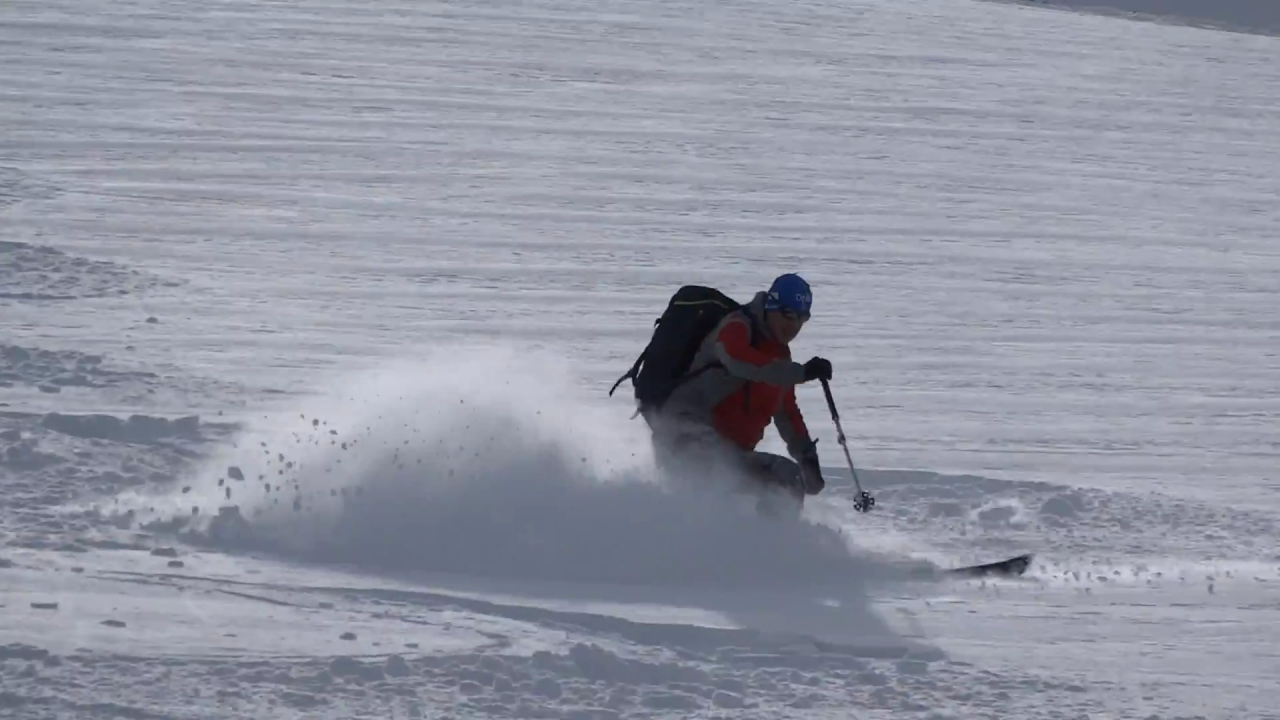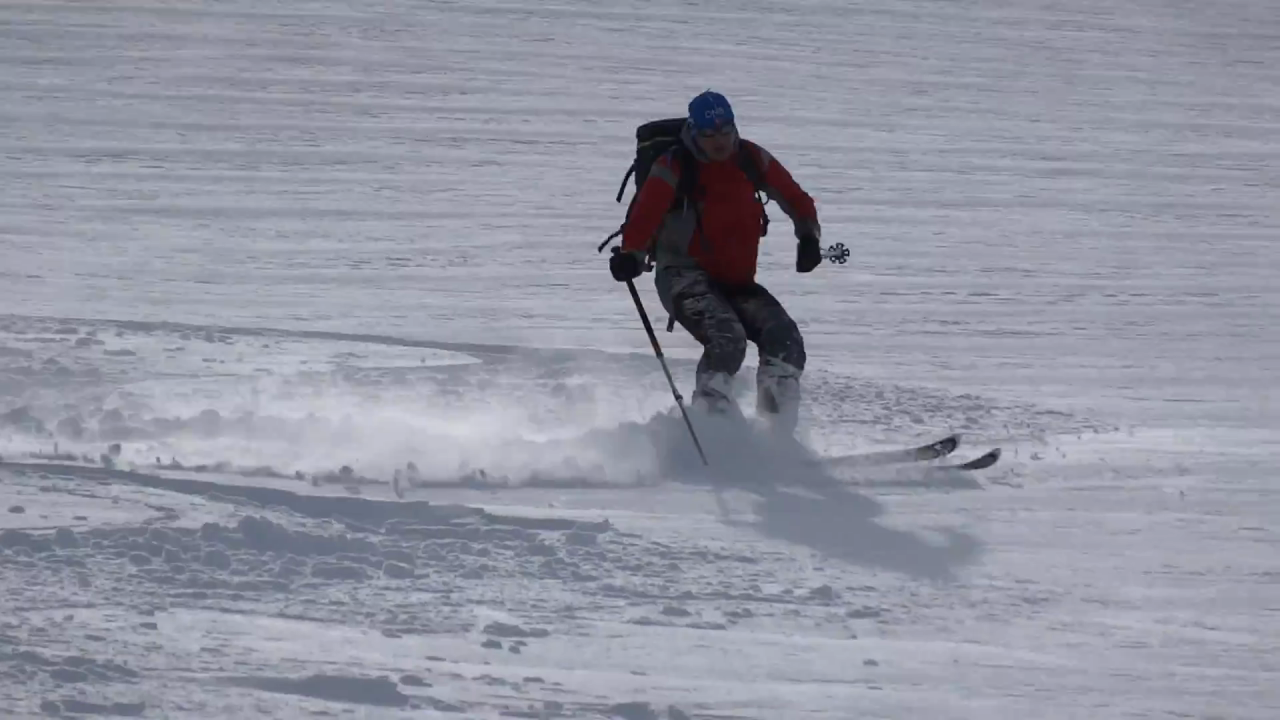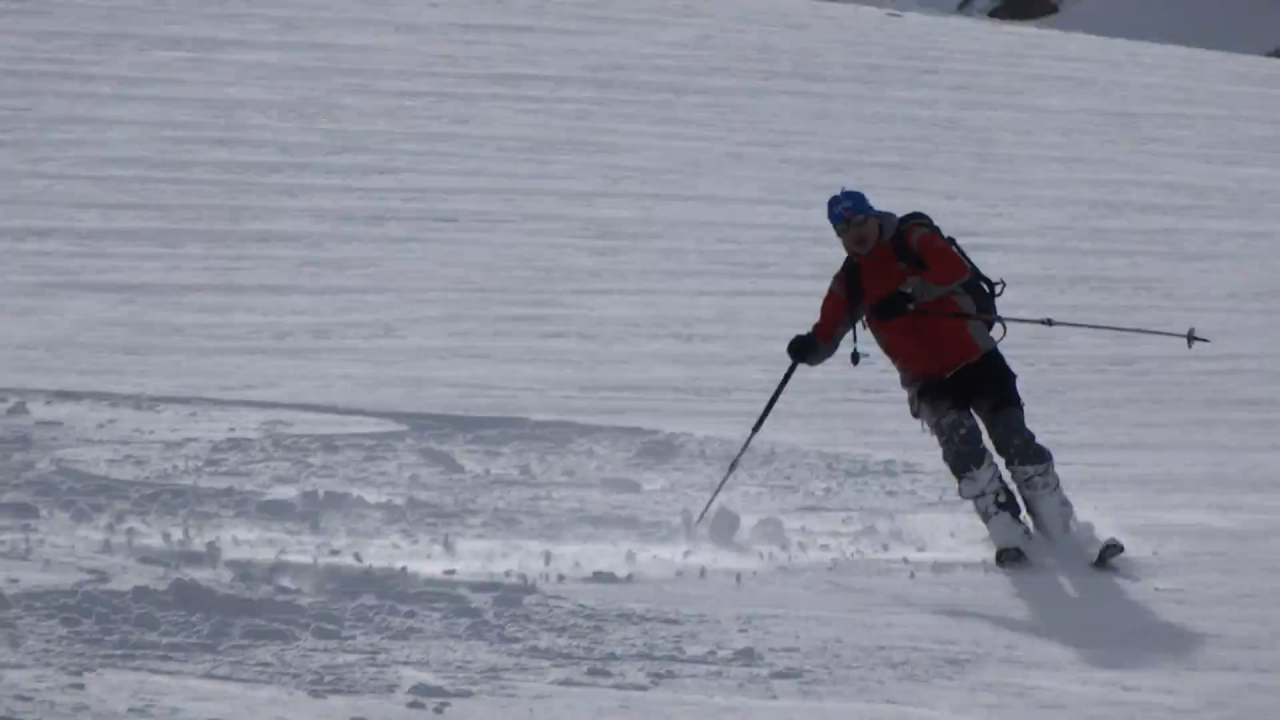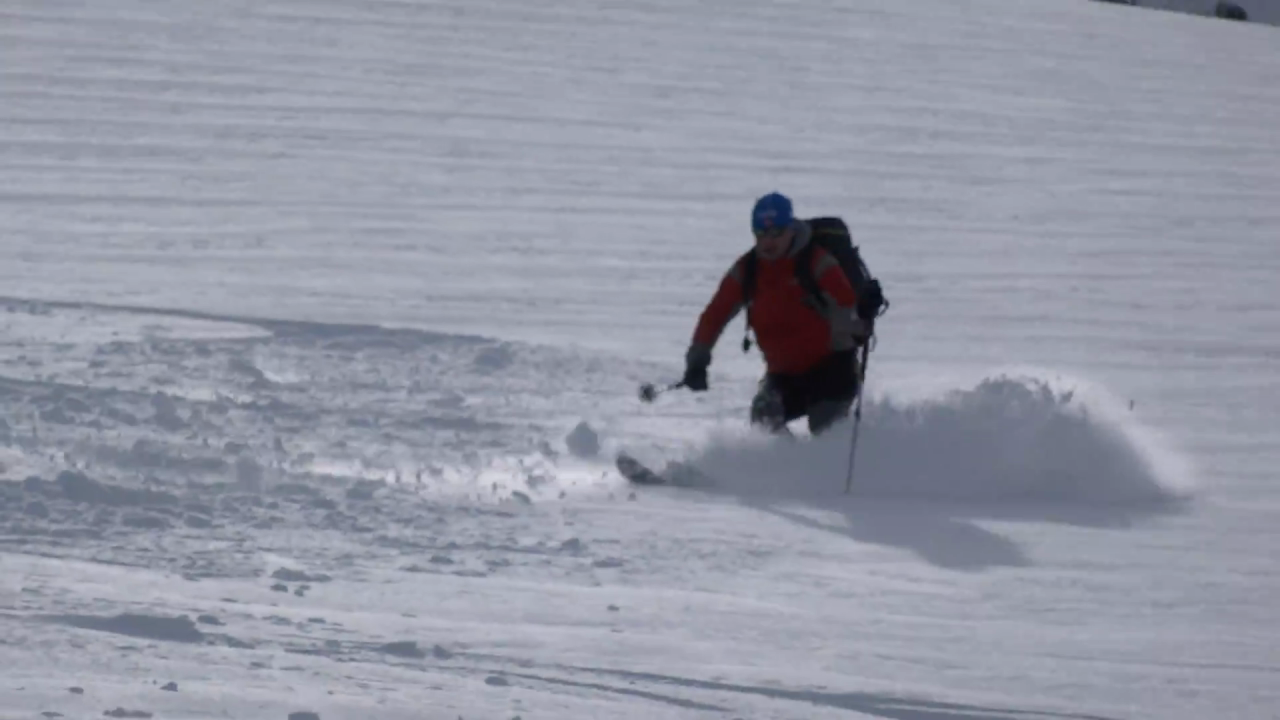
dt=0.5s
person 1, frame 1
left shoulder: (779, 352)
right shoulder: (737, 327)
left elbow: (787, 411)
right elbow: (741, 362)
left wrist: (808, 458)
right wrist: (802, 371)
left hip: (727, 450)
right hip: (684, 430)
left knee: (791, 479)
person 1, frame 2
left shoulder: (752, 158)
right shoulder: (672, 168)
left elbow: (797, 200)
right elbow: (640, 223)
left wrist: (809, 237)
right wrist: (630, 257)
left hip: (735, 278)
right hip: (688, 276)
left knee: (784, 338)
right knee: (728, 341)
left ankle: (779, 432)
person 1, frame 3
left shoulder: (913, 239)
right shoulder: (847, 283)
left elbow: (955, 268)
right elbow: (825, 341)
left wrist: (906, 295)
right wrist: (809, 346)
left hip: (976, 362)
right hip: (926, 381)
left knee: (1014, 442)
right knee: (960, 440)
left ankle: (1059, 535)
right ankle: (1011, 539)
person 1, frame 4
left shoulder: (816, 261)
right shoulder: (746, 271)
left elbow: (847, 304)
right elbow: (713, 318)
left wrist: (856, 326)
right wrist: (697, 362)
left hip: (832, 364)
right hip: (785, 373)
right knee: (764, 414)
